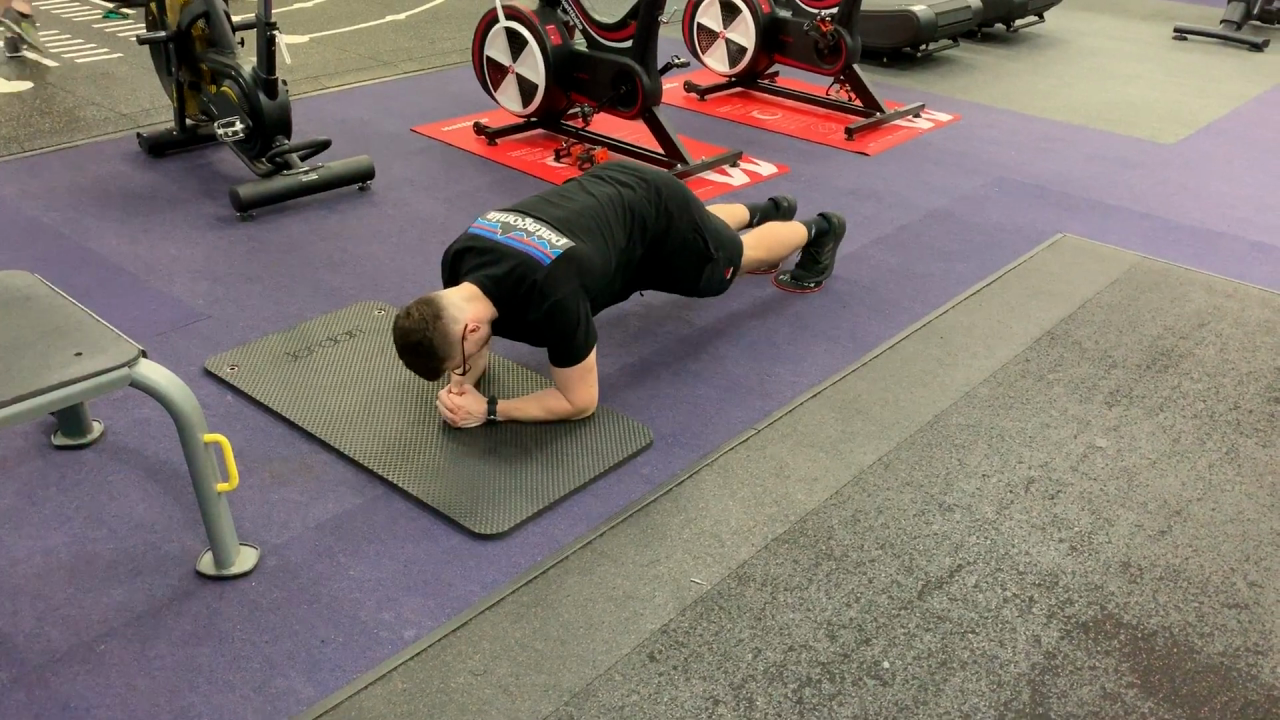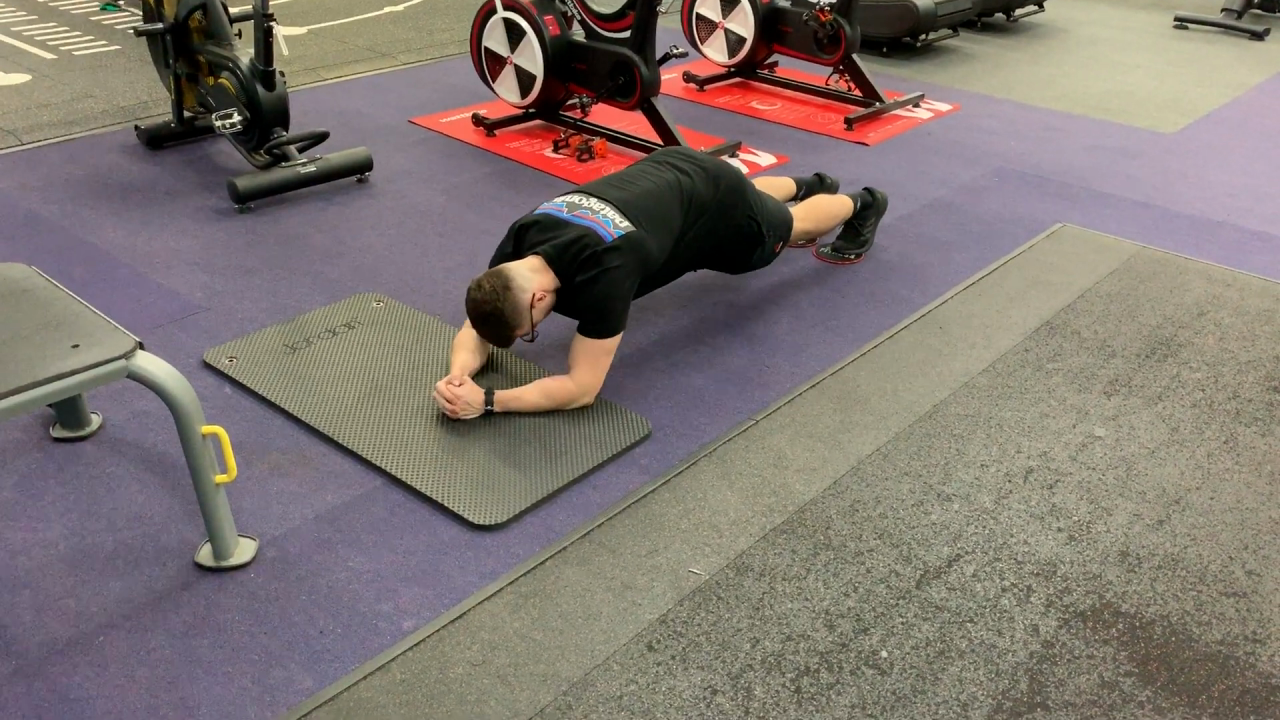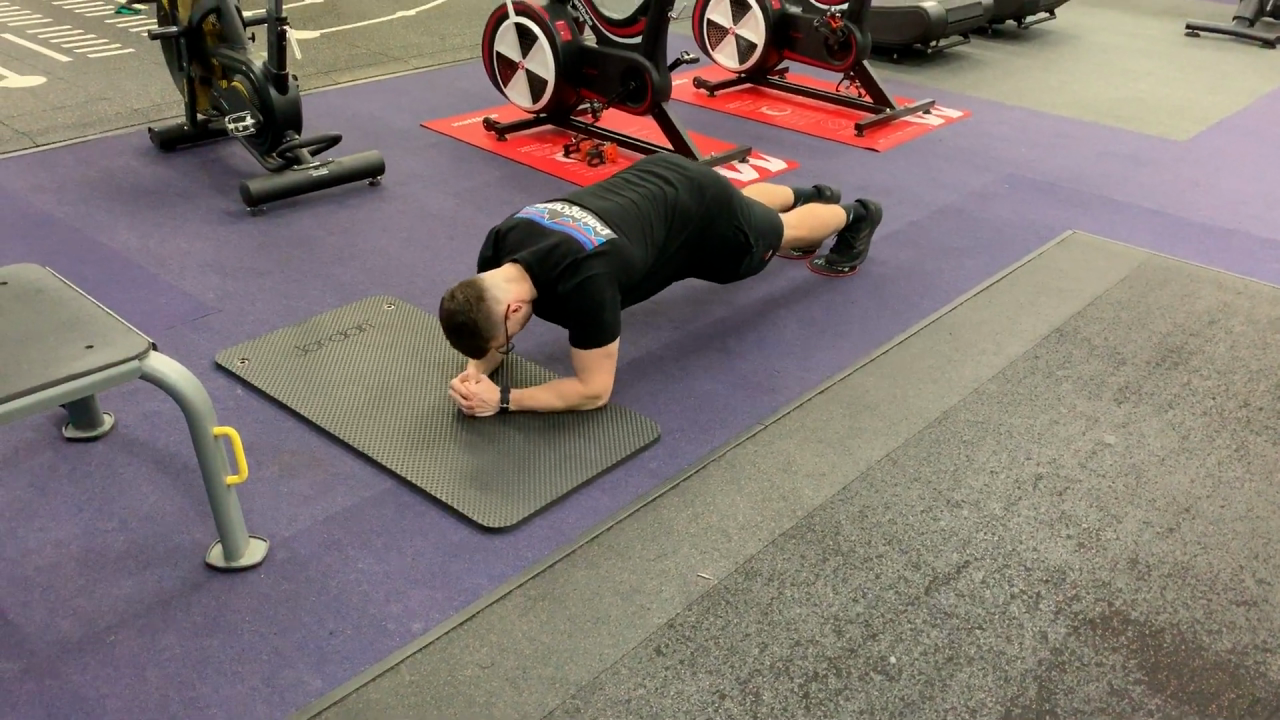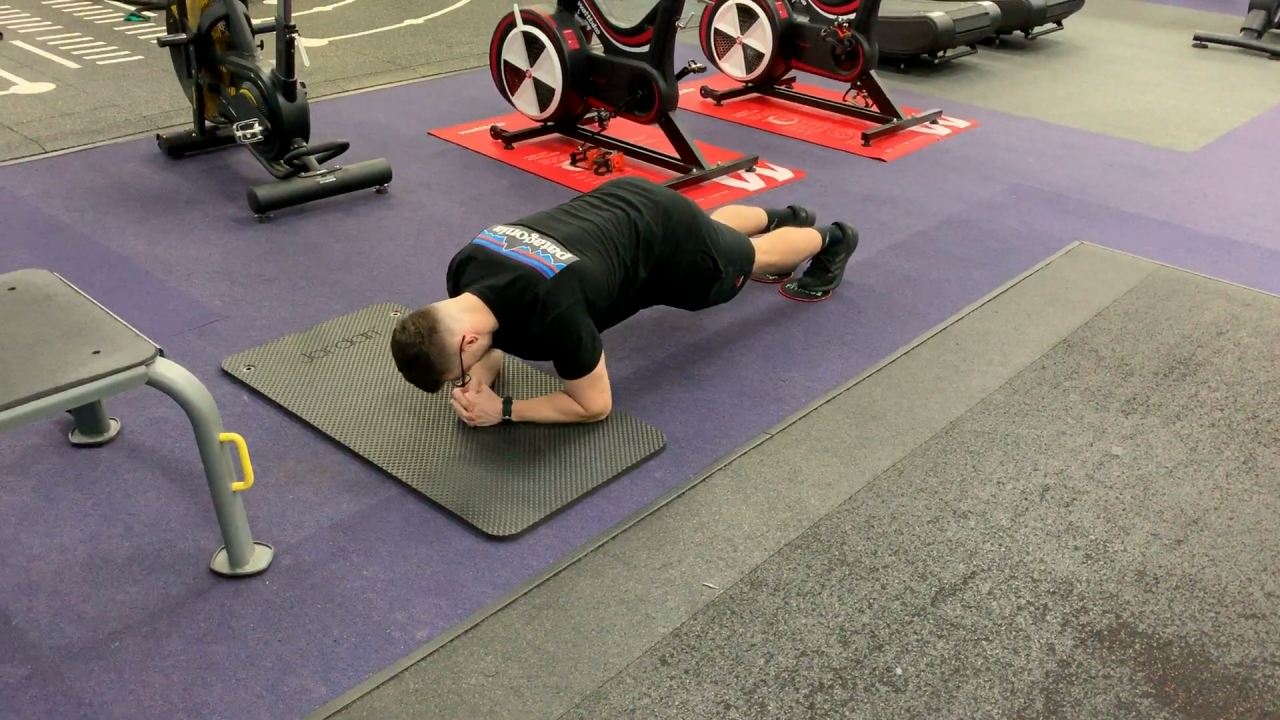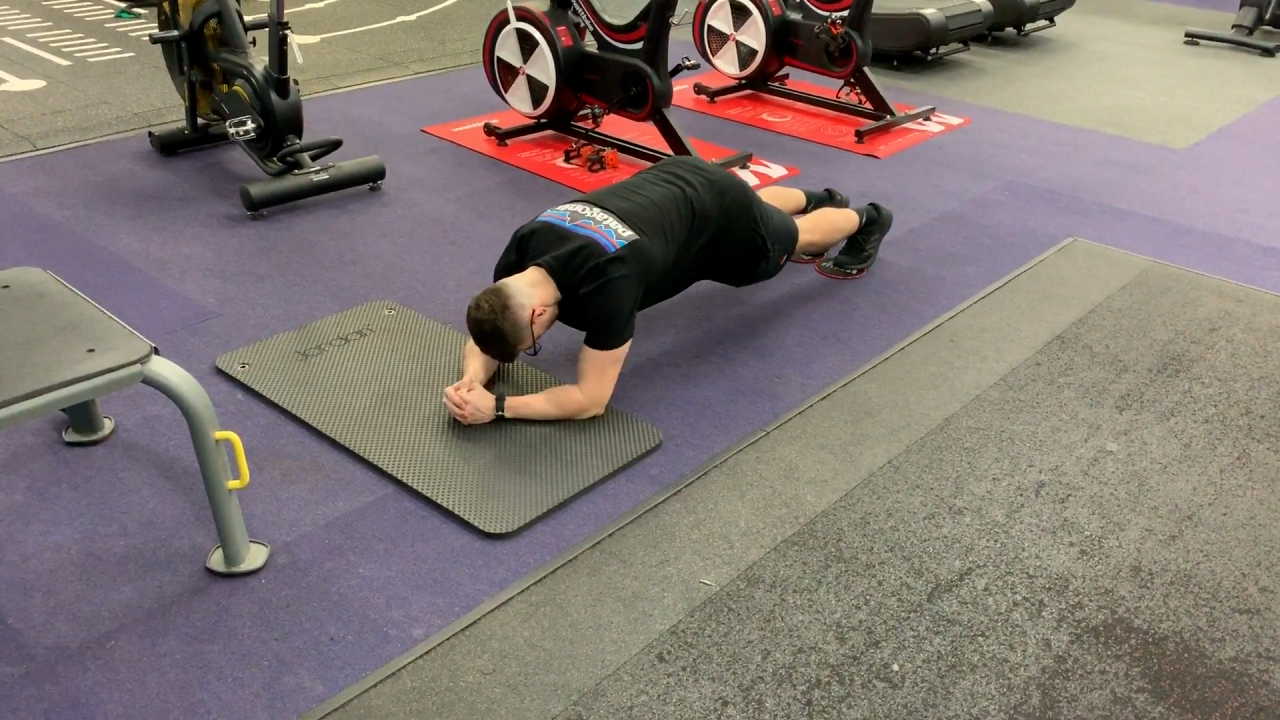
dt=1s
person 1, frame 1
left shoulder: (549, 297)
right shoulder: (460, 260)
left elbow: (580, 401)
right elbow: (472, 350)
left wrist: (488, 409)
right wrist: (460, 385)
left hip: (658, 212)
right hip: (613, 186)
left knee: (737, 258)
right knee: (708, 233)
left ankle: (818, 231)
right ankle: (766, 211)
person 1, frame 2
left shoulder: (602, 273)
right shoulder: (520, 242)
left elbow: (582, 387)
right elbow: (476, 331)
left wrist: (487, 402)
right wrist: (458, 375)
left hip: (716, 199)
right hip: (669, 171)
left knee: (789, 227)
right knee: (761, 200)
left ankle: (861, 205)
right ankle: (808, 185)
person 1, frame 3
left shoulder: (583, 283)
right shoulder: (499, 248)
left elbow: (593, 391)
right elbow: (486, 332)
left wrist: (502, 399)
right wrist: (475, 372)
left hip: (701, 209)
right hip: (657, 180)
left knee: (780, 233)
right knee: (746, 203)
left ankle: (855, 216)
right ankle: (811, 197)
person 1, frame 4
left shoulder: (551, 310)
right shoulder: (466, 270)
left elbow: (595, 406)
right elbow: (492, 348)
left wrist: (502, 409)
right wrist: (479, 382)
left hip: (668, 238)
right hip: (622, 203)
left knee: (753, 258)
right knee: (717, 229)
left ankle: (830, 239)
right ankle: (784, 217)
person 1, frame 5
left shoulder: (606, 285)
right shoulder: (524, 248)
left elbow: (590, 399)
right elbow: (485, 337)
left wrist: (496, 407)
right wrist: (471, 380)
left hip: (720, 211)
right hip: (675, 181)
left knee: (796, 237)
right knee: (766, 207)
left ankle: (866, 221)
right ankle: (820, 200)
